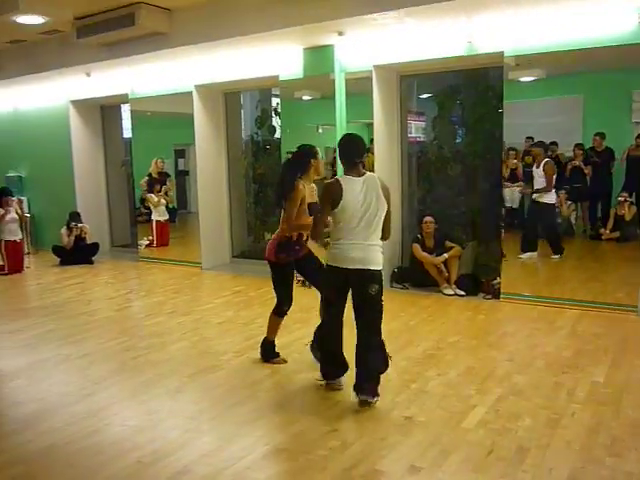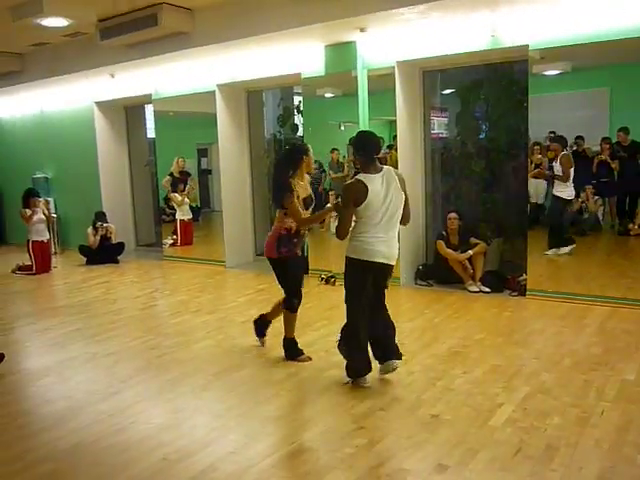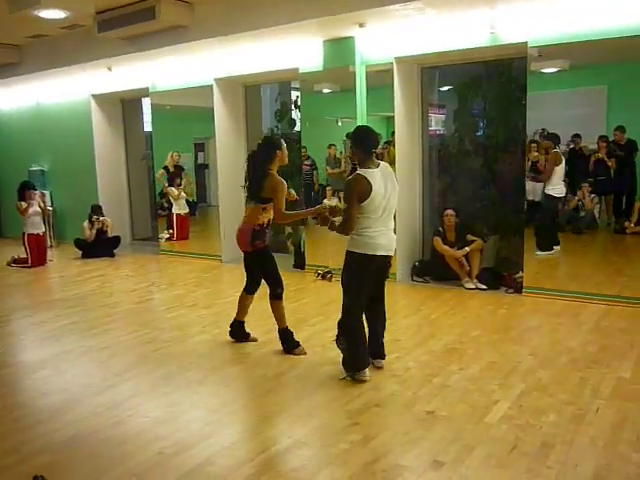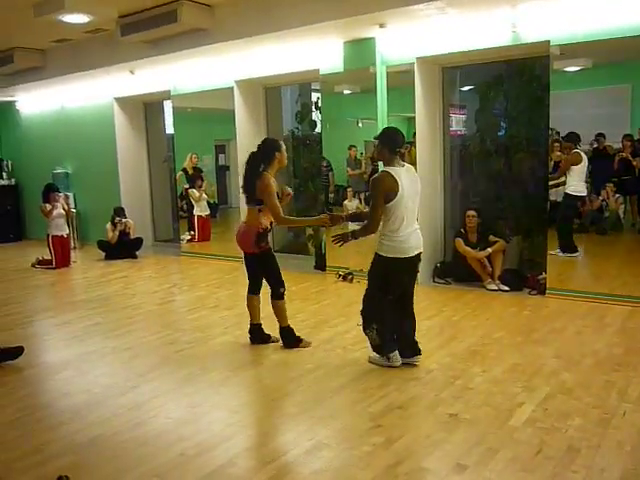
dt=0.2s
person 1, frame 1
left shoulder: (333, 188)
right shoulder: (382, 187)
left elbow: (317, 231)
right elbow: (386, 234)
left wrist: (325, 239)
left hip: (338, 262)
right hip: (370, 263)
left knee: (331, 320)
right knee: (369, 326)
left ankle: (333, 374)
right ankle: (367, 387)
person 1, frame 2
left shoulder: (354, 187)
right shoulder: (397, 177)
left elbow: (341, 234)
right elbow: (405, 219)
left wrist: (342, 212)
left hip: (361, 255)
right hip: (388, 254)
left knee: (357, 311)
right knee: (376, 305)
left ankle: (359, 371)
right ankle: (388, 354)
person 1, frame 3
left shoulder: (356, 182)
right shoulder: (388, 171)
left elbow: (347, 228)
left wrist: (330, 224)
left hip: (362, 249)
right hip: (387, 248)
left knee: (353, 307)
right knee: (375, 302)
left ankle: (357, 364)
right ankle: (376, 354)
person 1, frame 4
left shoulder: (381, 180)
right shoulder: (411, 172)
left elbow: (372, 225)
left wrist: (351, 235)
right wrist: (350, 216)
left hip: (392, 251)
right hip: (414, 247)
left knee: (375, 300)
right knee: (403, 301)
left ankle: (388, 351)
right ankle: (408, 351)
person 2, frame 1
left shoulder: (311, 187)
right shoulder: (297, 189)
right elbow: (288, 226)
left hip: (300, 248)
right hip: (282, 250)
right knee: (284, 302)
right ankle: (268, 349)
person 2, frame 2
left shoulder: (305, 180)
right shoulder: (290, 186)
right elbow: (302, 221)
right wrist: (330, 209)
left hip: (294, 244)
right hip: (280, 245)
left knee: (294, 294)
right knee: (294, 296)
left ankle: (263, 322)
right ankle: (291, 347)
person 2, frame 3
left shoulder: (262, 175)
right shoulder: (276, 181)
right elbow: (280, 216)
left wrist: (284, 196)
right wrist: (315, 211)
left hip: (250, 234)
right hip: (253, 237)
left knee: (253, 283)
right knee: (276, 285)
left ankle: (238, 329)
right ankle: (287, 339)
person 2, frame 4
left shoulder: (259, 177)
right shoulder: (267, 182)
right elbow: (279, 219)
left wrist: (284, 197)
right wrist: (315, 221)
left hip: (248, 234)
right hip: (256, 238)
left knee: (255, 284)
right knee: (277, 286)
left ankle: (256, 332)
right ankle: (288, 336)
